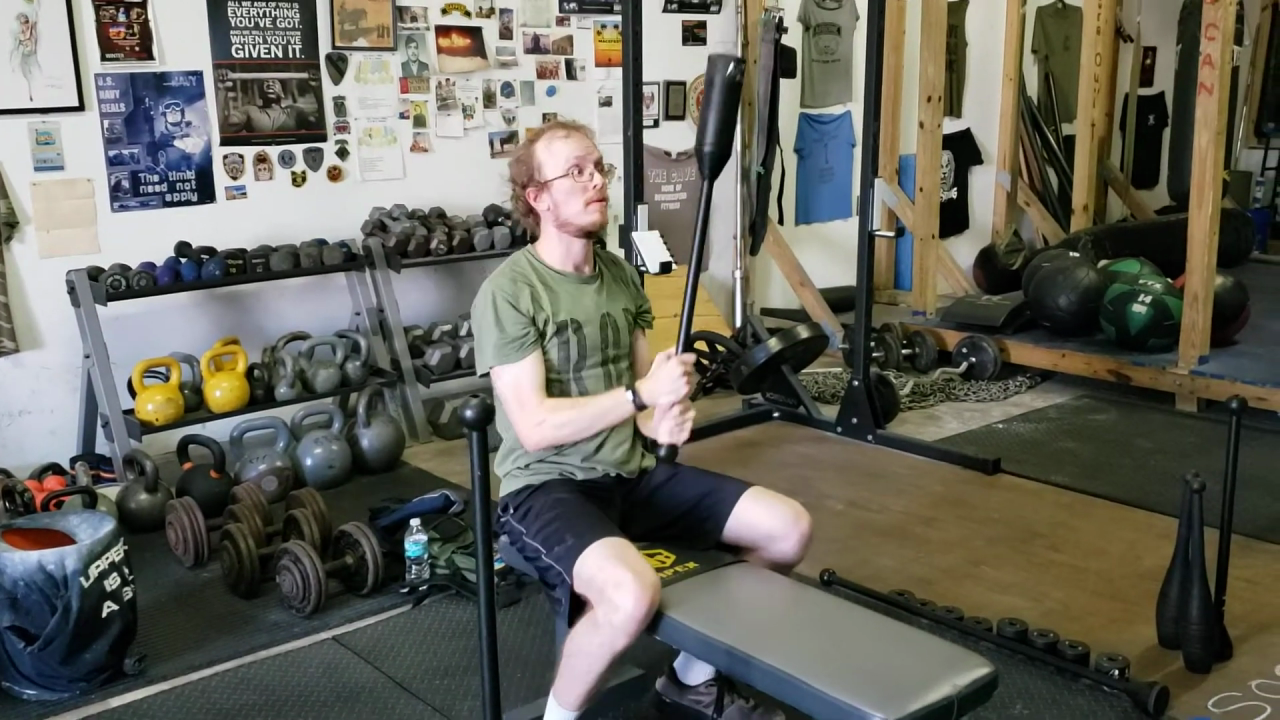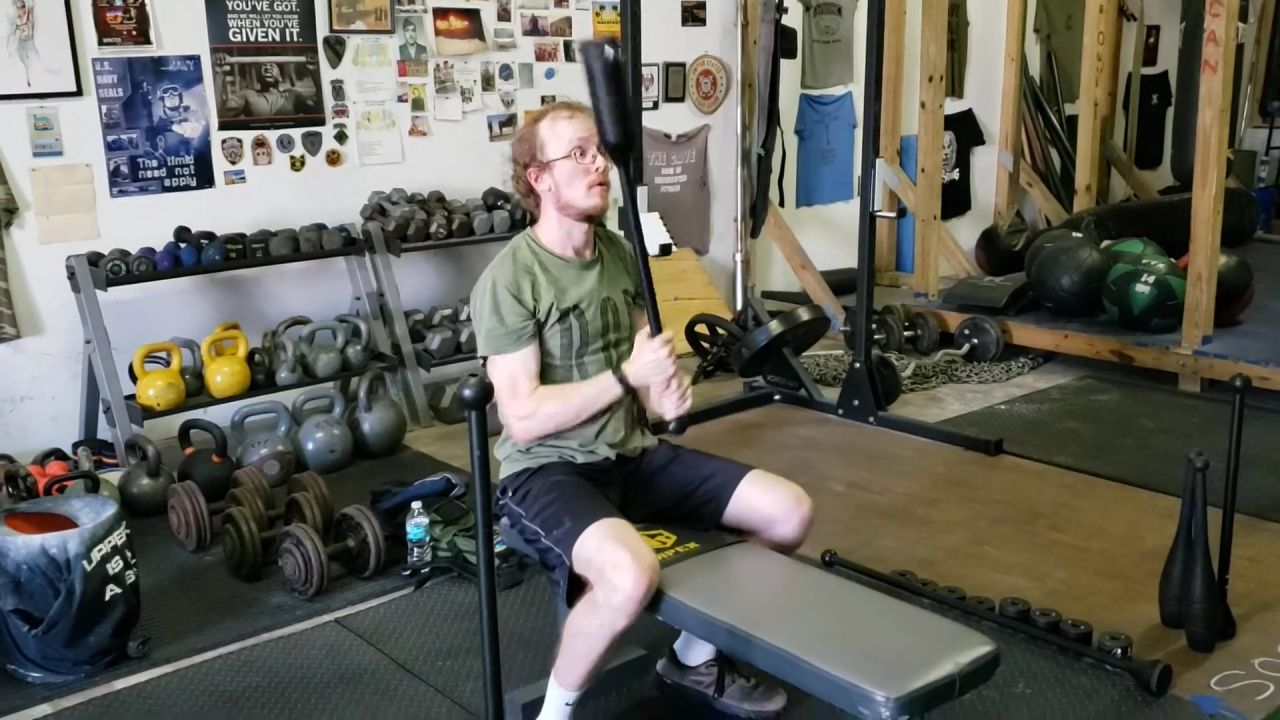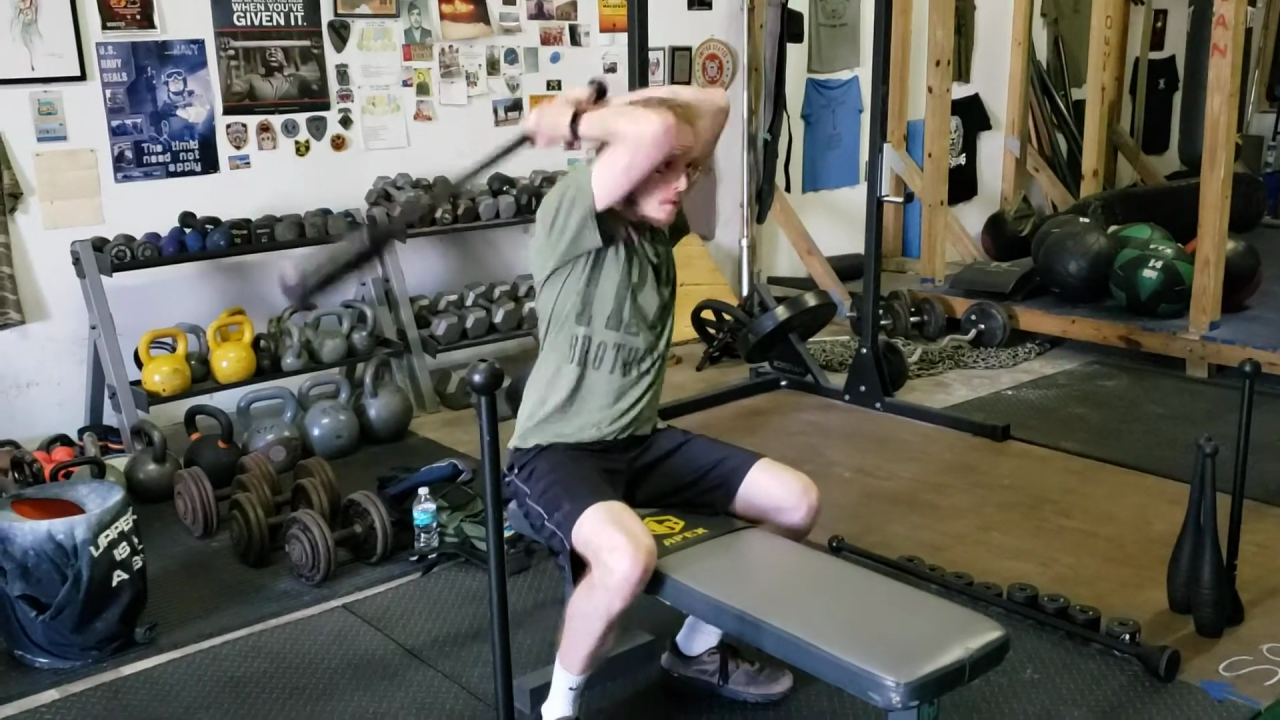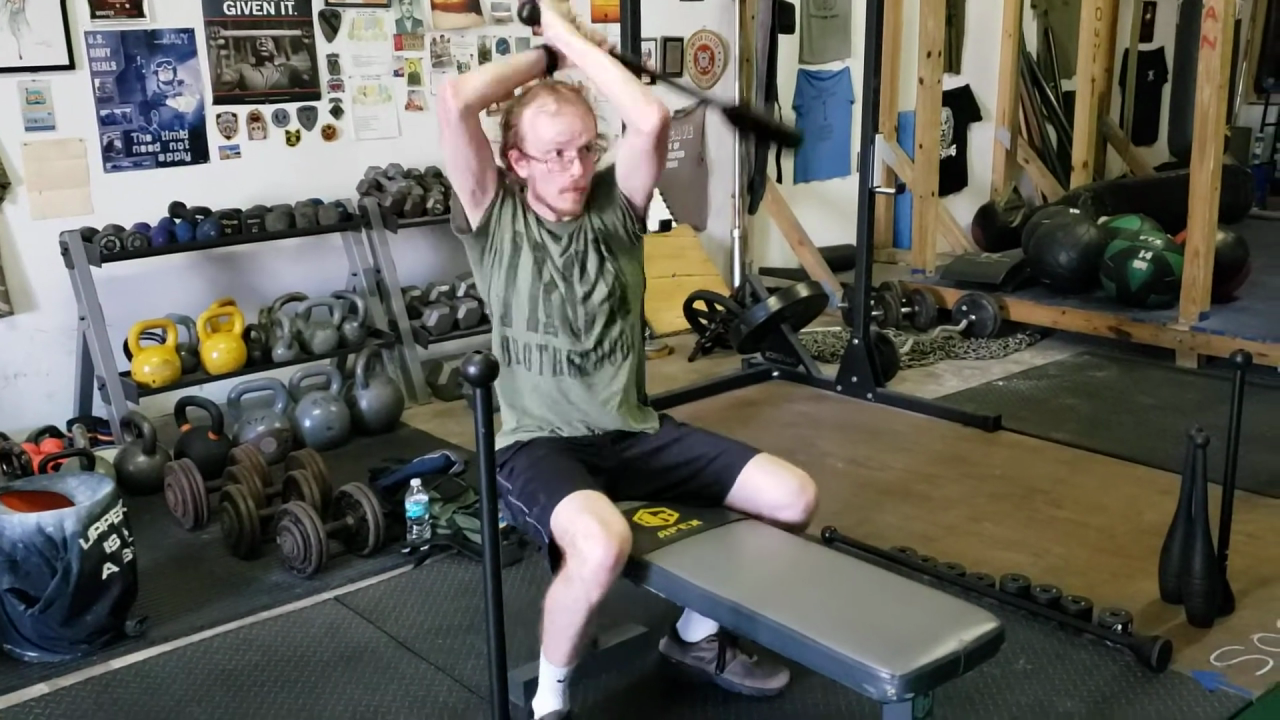
dt=0.5s
person 1, frame 1
left shoulder: (620, 274)
right shoulder: (507, 292)
right elbow: (534, 427)
left wrist: (662, 414)
right wrist: (641, 393)
left hip: (631, 473)
right hip: (545, 488)
left knee: (788, 527)
right knee: (631, 593)
person 1, frame 2
left shoulder: (618, 253)
right shoulder: (509, 279)
right elbow: (525, 419)
left wrist: (662, 385)
right wrist: (626, 376)
left hip: (630, 455)
right hip: (544, 471)
left knee: (789, 511)
right knee: (629, 574)
left ankle: (694, 657)
person 1, frame 3
left shoulder: (652, 217)
right shoulder: (574, 207)
left elbow: (713, 104)
right elbow: (650, 128)
left wrist: (591, 111)
right wrist: (587, 120)
left hip: (640, 440)
right hip: (557, 451)
left knee: (797, 502)
right knee: (625, 559)
left ankle: (698, 646)
person 1, frame 4
left shoulder: (614, 207)
right shoulder: (496, 216)
left elbow: (652, 116)
right elbow: (453, 102)
left hip: (635, 432)
right hip: (539, 444)
left knee: (794, 498)
right knee: (600, 546)
left ankle: (697, 635)
